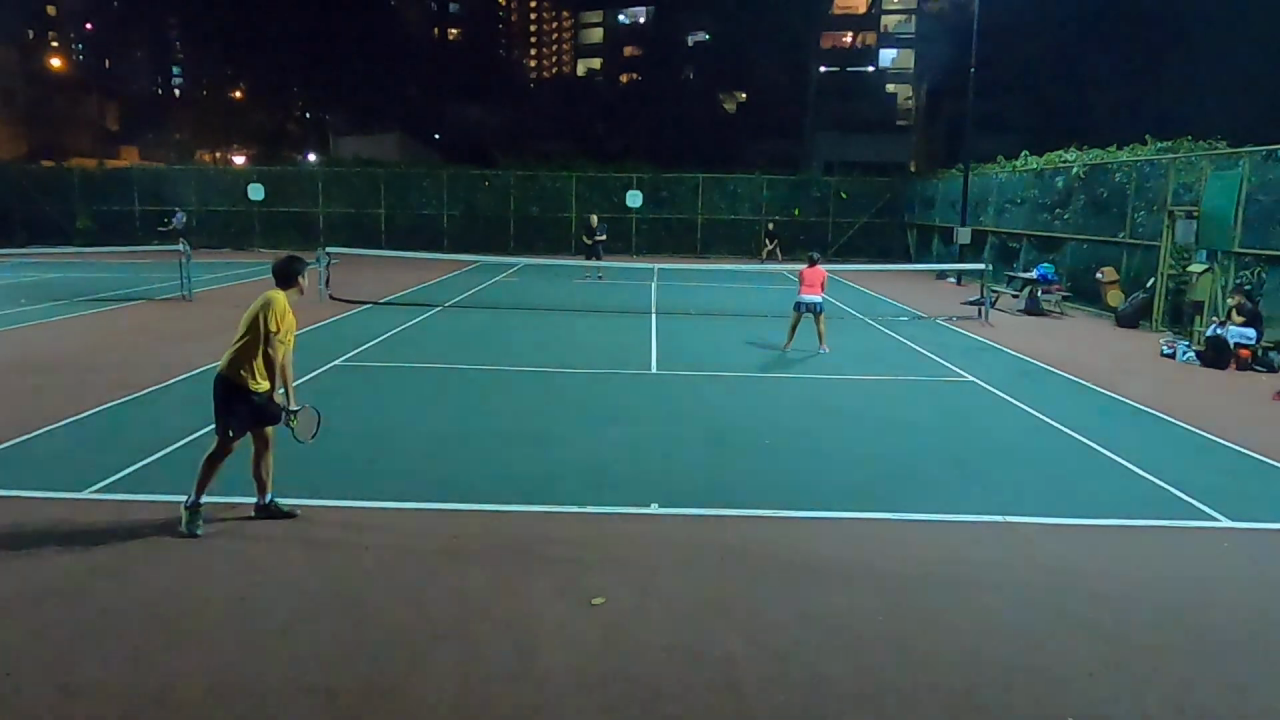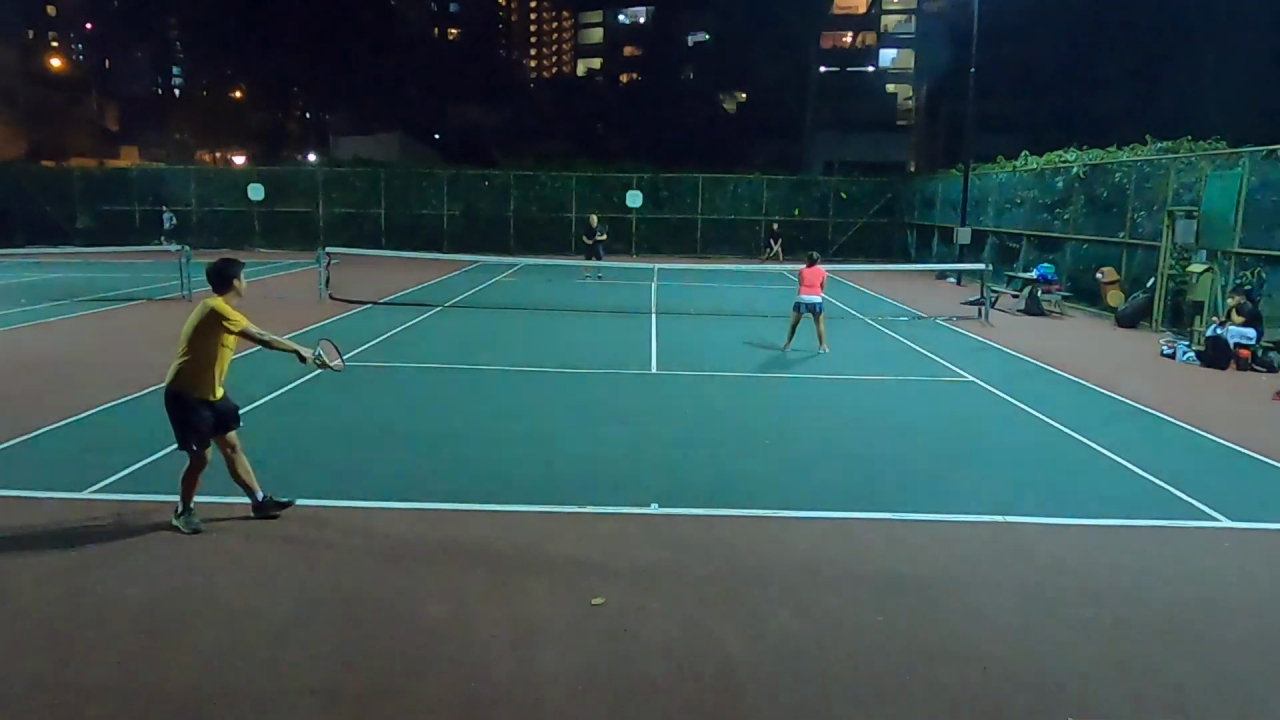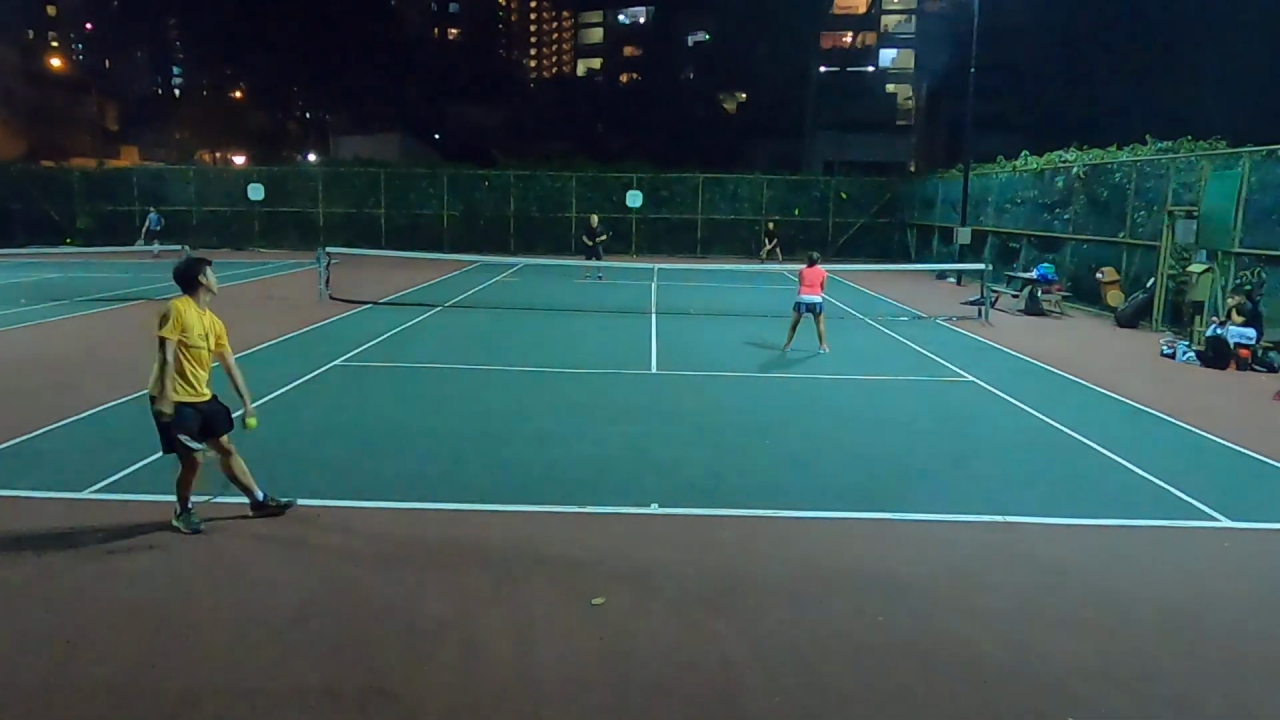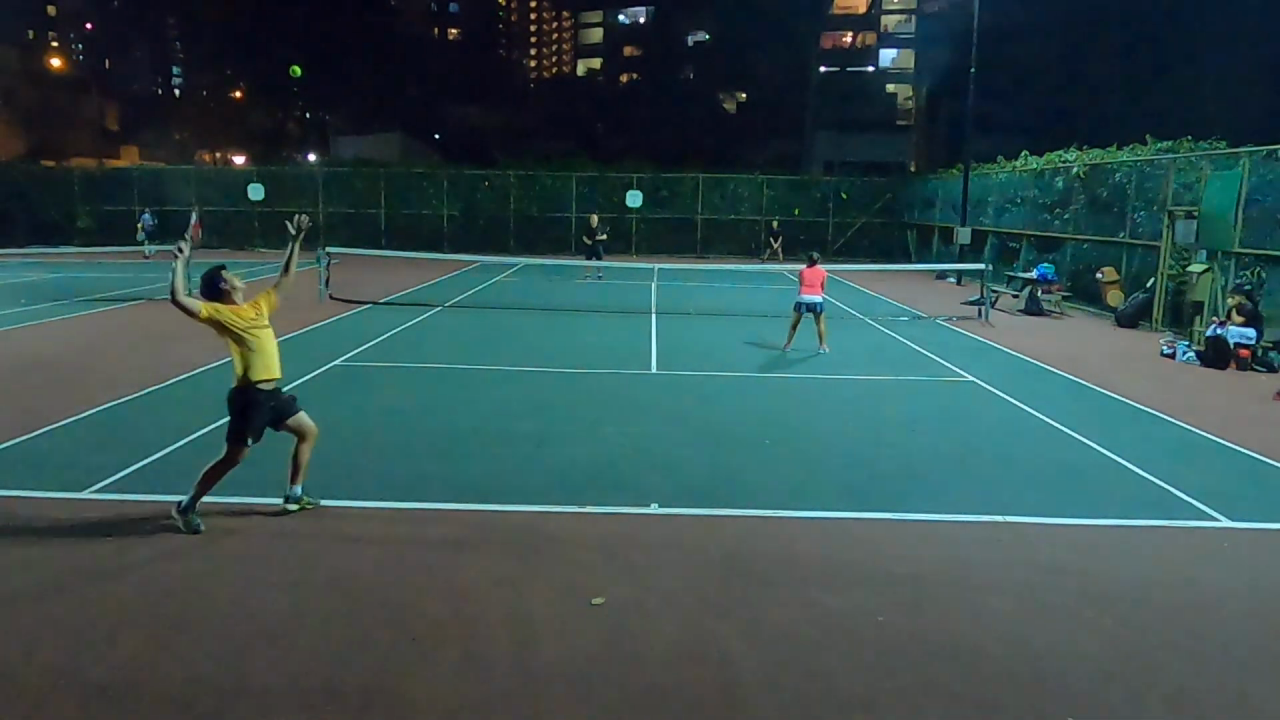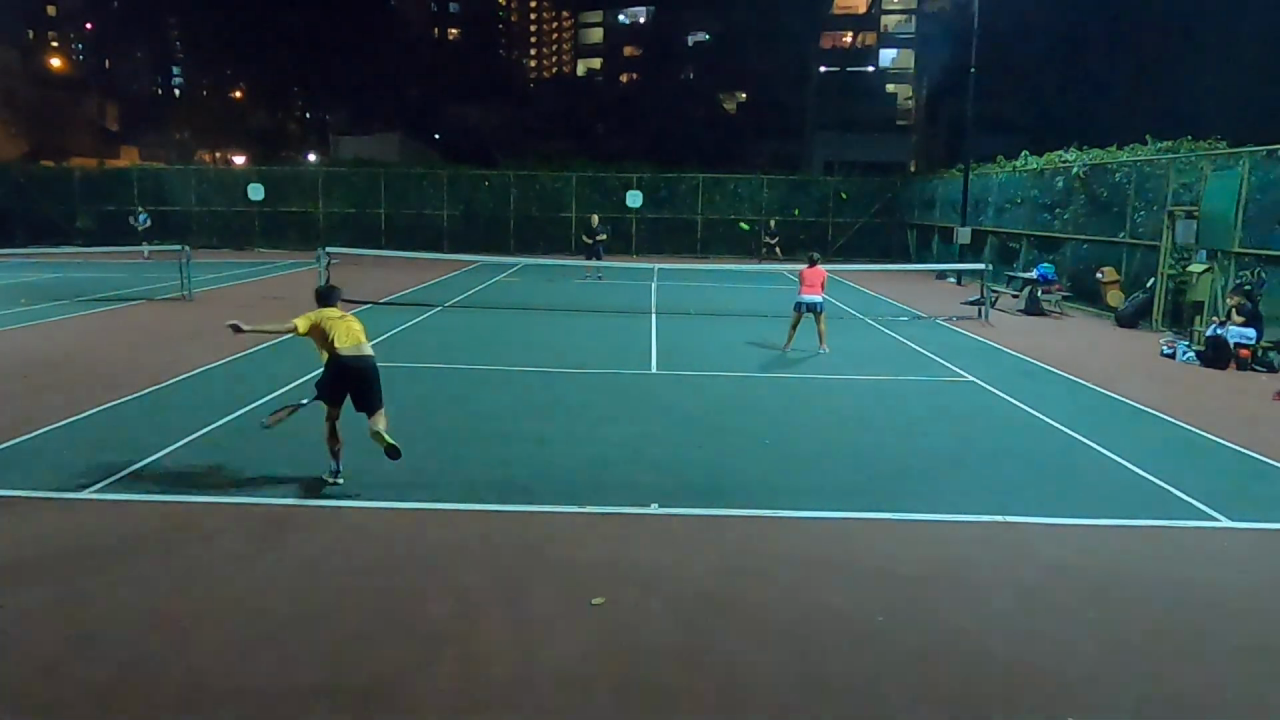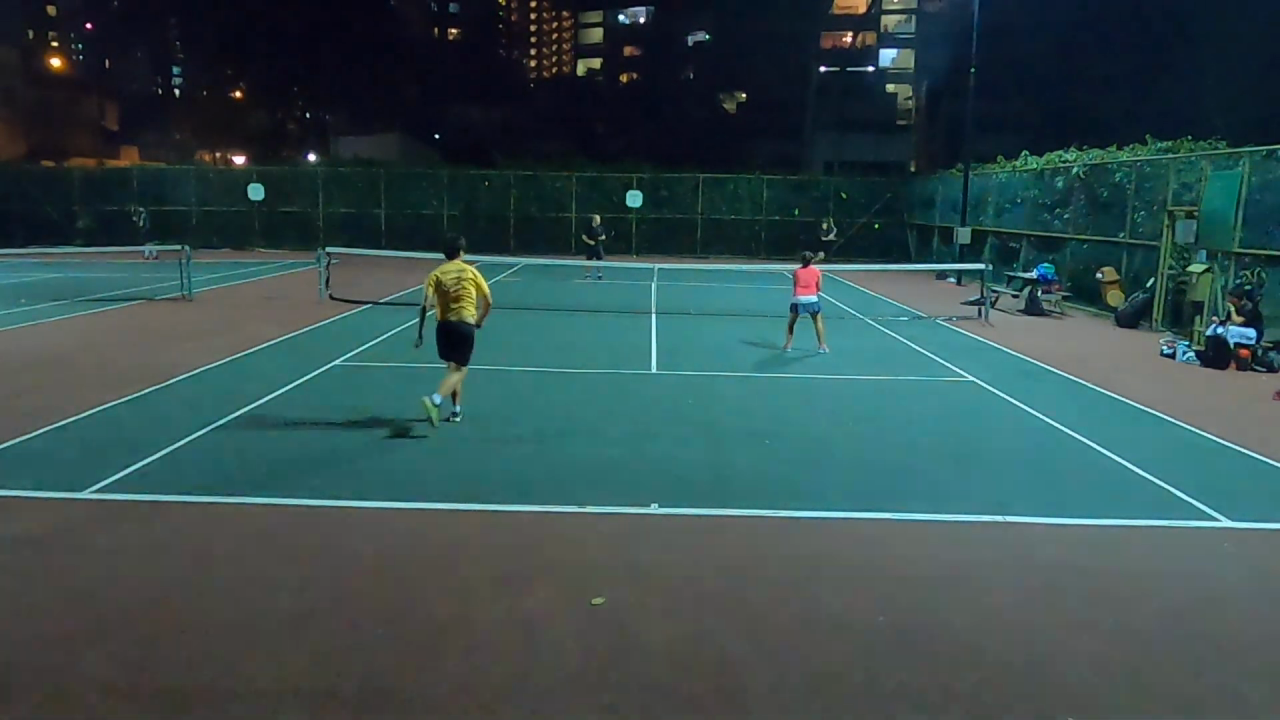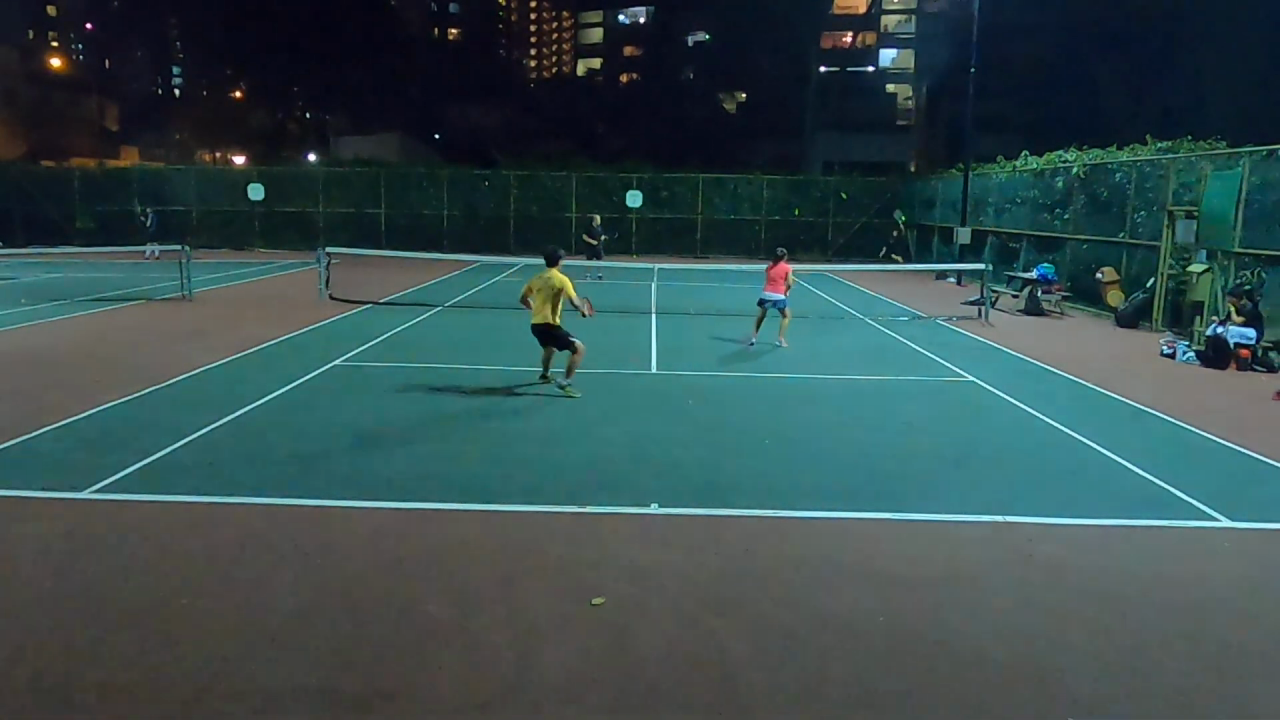
dt=0.7s
person 1, frame 1
left shoulder: (288, 315)
right shoulder: (274, 301)
left elbow: (284, 357)
right elbow: (269, 350)
left wrist: (290, 396)
right wrist: (278, 391)
left hip: (260, 386)
right hip: (235, 384)
left knee: (265, 442)
right knee: (225, 446)
left ankle: (265, 502)
right ankle: (193, 505)
person 1, frame 2
left shoulder: (224, 311)
right shoulder: (215, 309)
left elbow: (259, 338)
right elbow: (261, 338)
left wrist: (295, 350)
right wrist: (298, 349)
left hip: (211, 394)
right hip: (185, 395)
left knee: (232, 447)
right knee: (200, 458)
left ankle: (259, 501)
right ankle: (183, 512)
person 1, frame 3
left shoulder: (213, 321)
right shoulder: (176, 310)
left elbow: (228, 362)
right elbow: (166, 355)
left wrist: (246, 401)
right wrist: (164, 396)
left hip: (204, 398)
right hip: (175, 401)
left knee: (226, 450)
right knee: (192, 460)
left ankle: (260, 500)
right ankle: (183, 512)
person 1, frame 4
left shoulder: (259, 306)
right shoulder: (218, 313)
left elbow: (286, 276)
right elbow: (178, 299)
left wrist: (296, 240)
right wrist: (180, 261)
left hip: (271, 391)
right hip: (250, 394)
left knee: (309, 432)
right knee: (234, 456)
left ankle: (294, 495)
right ankle: (187, 507)
person 1, frame 5
left shoulder: (314, 318)
right shoulder: (352, 319)
left elbow: (285, 327)
left wrist: (249, 328)
left hip: (339, 362)
right hip: (366, 361)
left knee: (332, 416)
right knee: (378, 416)
left ankle: (335, 470)
right ankle: (379, 433)
person 1, frame 6
left shoulder: (436, 275)
right shoulder: (472, 272)
left elbow: (425, 305)
right elbow: (488, 302)
left wrist: (420, 333)
right wrist: (479, 320)
left hip: (444, 325)
right hip: (464, 325)
left knee: (453, 367)
right knee: (459, 371)
left ankle: (456, 410)
right ankle: (435, 400)
person 1, frame 7
left shoulder: (537, 279)
right shoulder: (561, 279)
left elbow: (523, 299)
right elbow: (574, 302)
right wrist: (583, 311)
left hip: (535, 325)
right hip: (548, 326)
left knee: (550, 348)
right knee: (579, 349)
left ankle: (545, 374)
right ankle: (564, 384)
